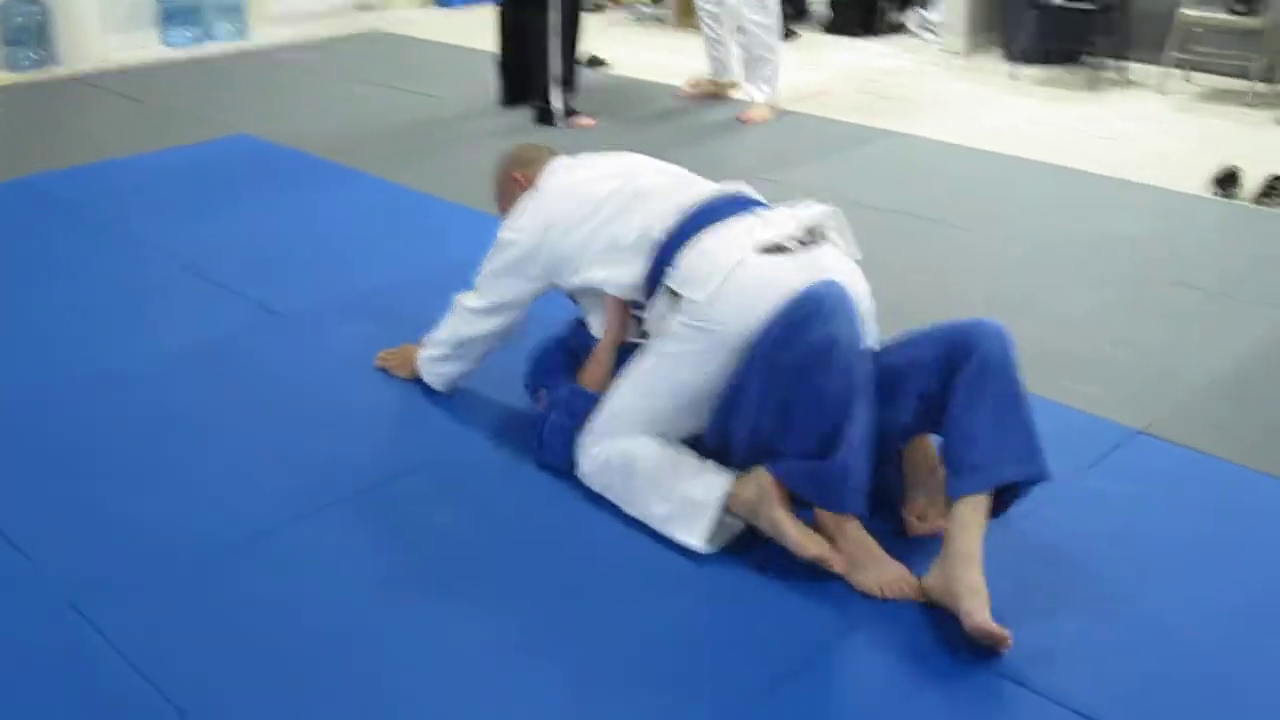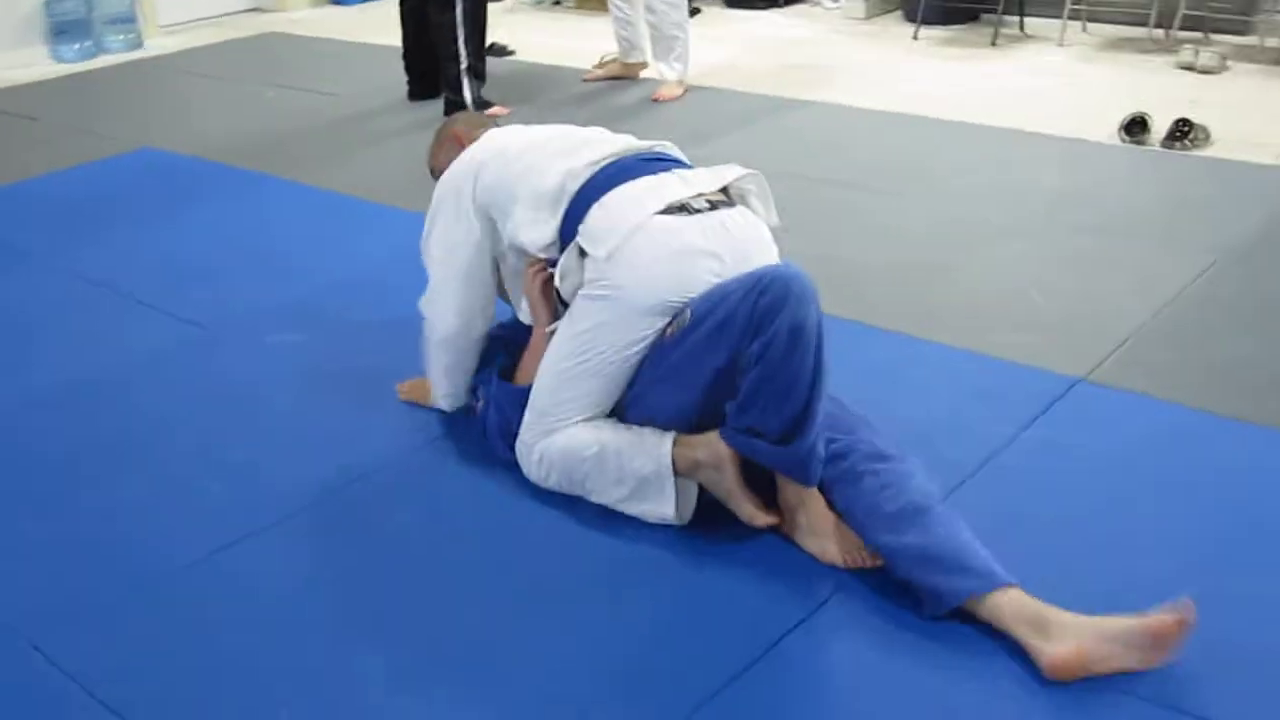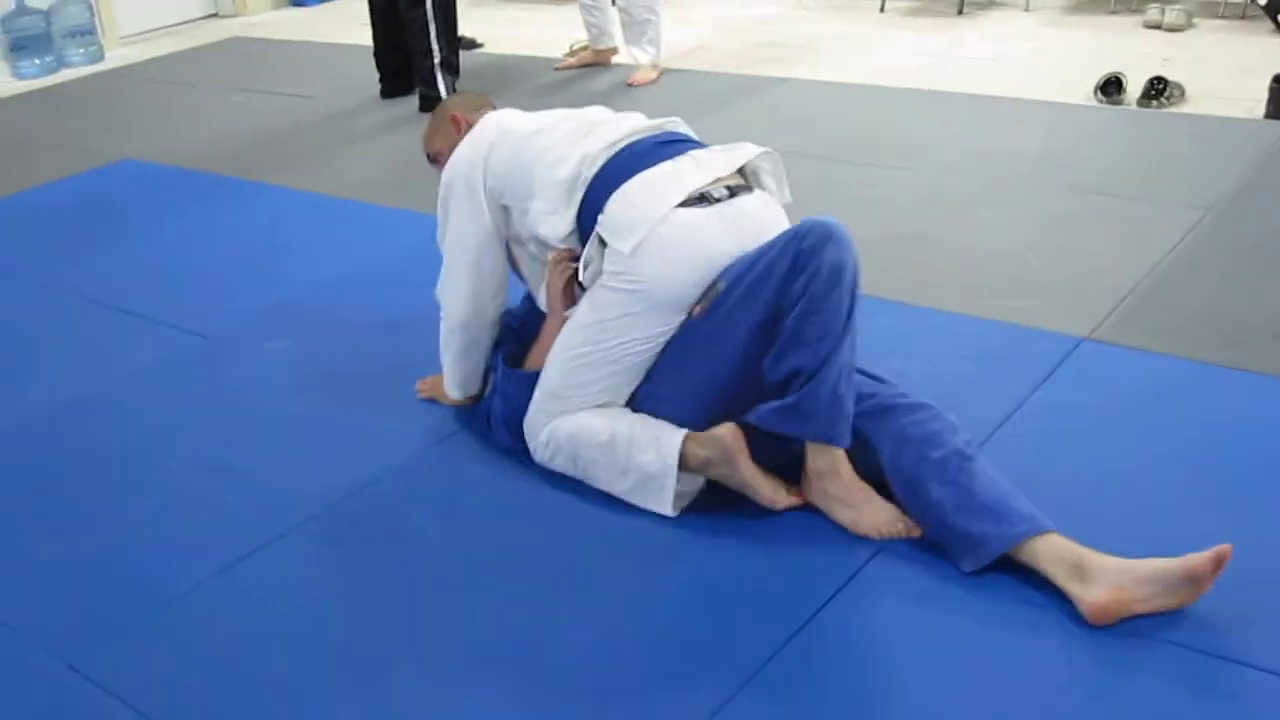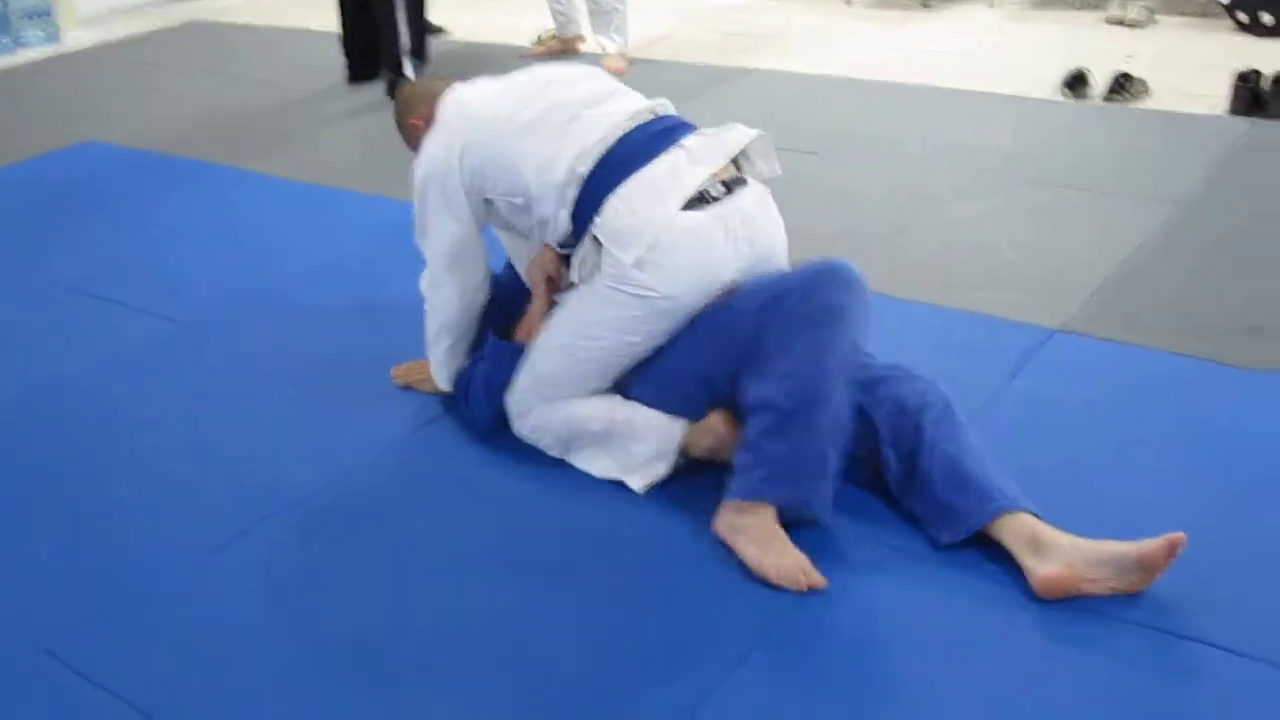
dt=0.4s
person 1, frame 1
right shoulder: (578, 347)
right elbow: (561, 446)
right wrist: (613, 333)
left hip: (825, 410)
right hip: (742, 426)
left knee: (978, 345)
right knee: (823, 304)
right ankle: (841, 533)
person 1, frame 2
right shoulder: (511, 341)
right elbow: (512, 434)
right wrist: (541, 321)
left hip: (748, 398)
right hip: (654, 404)
left knee: (867, 464)
right knee: (781, 290)
left ankle: (1041, 626)
right ankle: (796, 502)
person 1, frame 3
right shoulder: (526, 328)
right elbow: (511, 423)
right wrist: (558, 313)
left hip: (751, 388)
right hip: (673, 397)
left knee: (904, 423)
right knee: (818, 243)
left ankle: (1083, 570)
person 1, frame 4
right shoulder: (514, 301)
right elbow: (485, 406)
right wrist: (541, 300)
left hip: (727, 376)
right hip: (649, 381)
left knee: (900, 397)
right knee: (830, 288)
left ankle: (1043, 547)
right ankle: (752, 509)
person 2, frame 1
left shoulder: (539, 213)
right shoulder: (629, 164)
left elbow: (482, 311)
left wrist: (430, 364)
left hip: (732, 289)
right hip: (826, 265)
left knee: (605, 451)
left ankle: (747, 499)
person 2, frame 2
left shoulder: (465, 174)
right shoulder: (574, 138)
left elbow: (458, 314)
left wrist: (446, 395)
left hip: (648, 255)
left knee: (546, 450)
left ankle: (695, 457)
person 2, frame 3
left shoulder: (470, 158)
right shoulder: (568, 123)
left elbow: (470, 297)
left wrist: (461, 384)
left hip: (664, 241)
left knee: (552, 430)
left ankle: (704, 451)
person 2, frame 4
left shoulder: (442, 150)
right shoulder: (556, 75)
left elbow: (455, 284)
left wrist: (446, 372)
left hip: (664, 245)
left knee: (537, 411)
